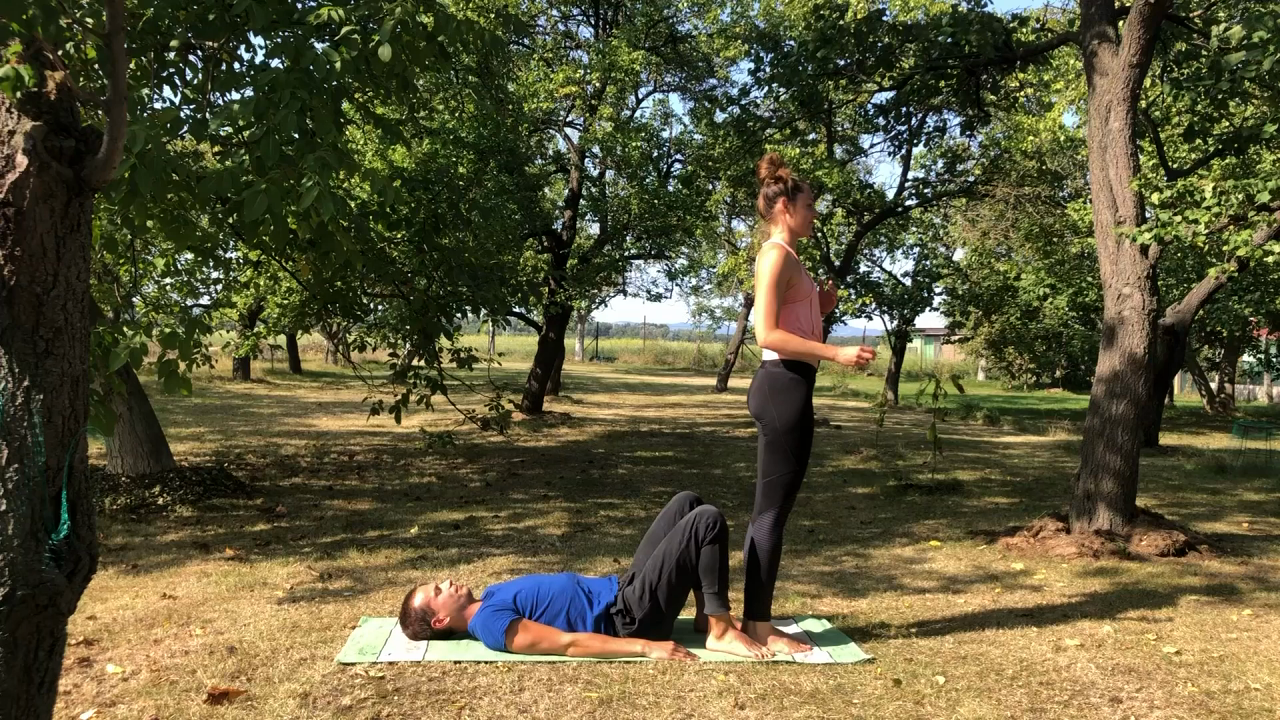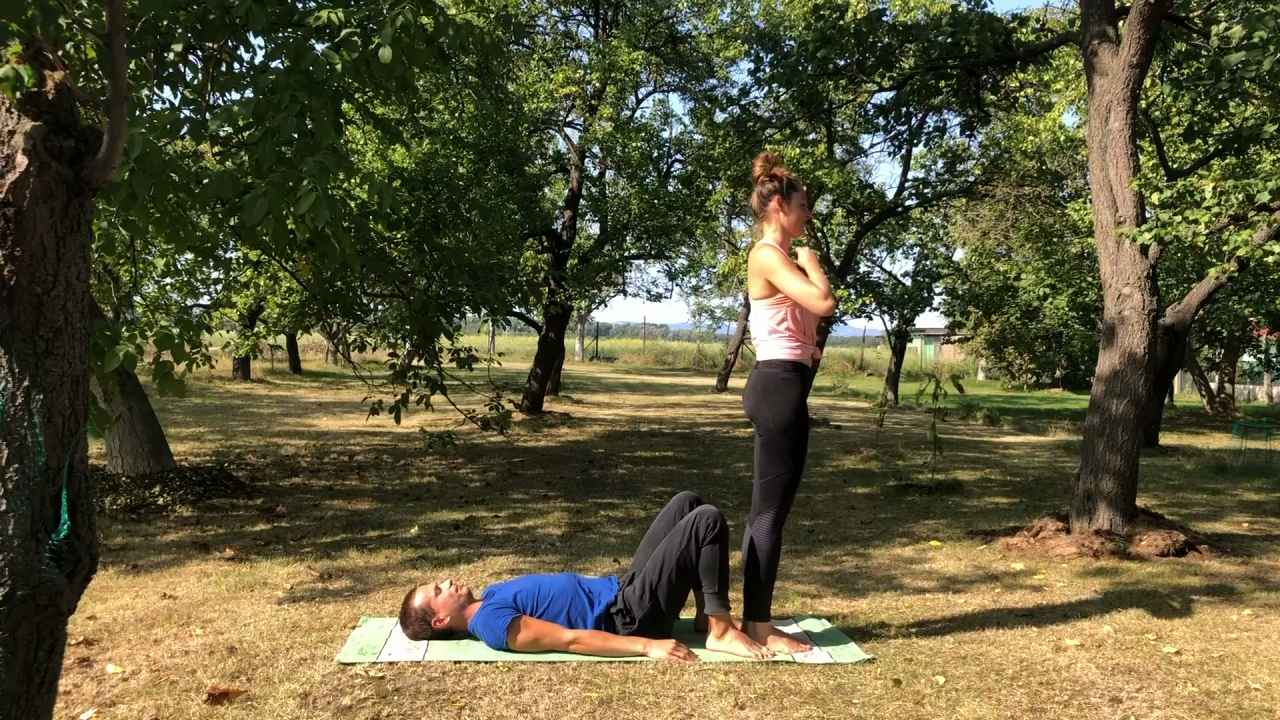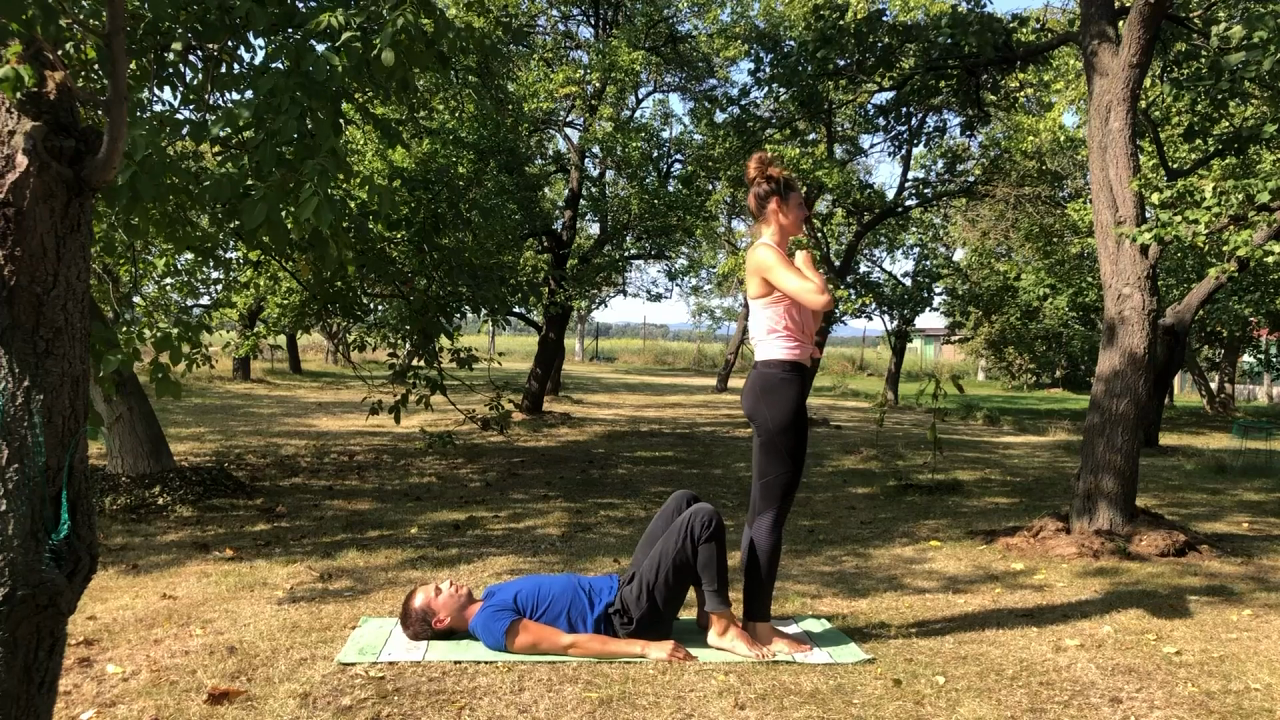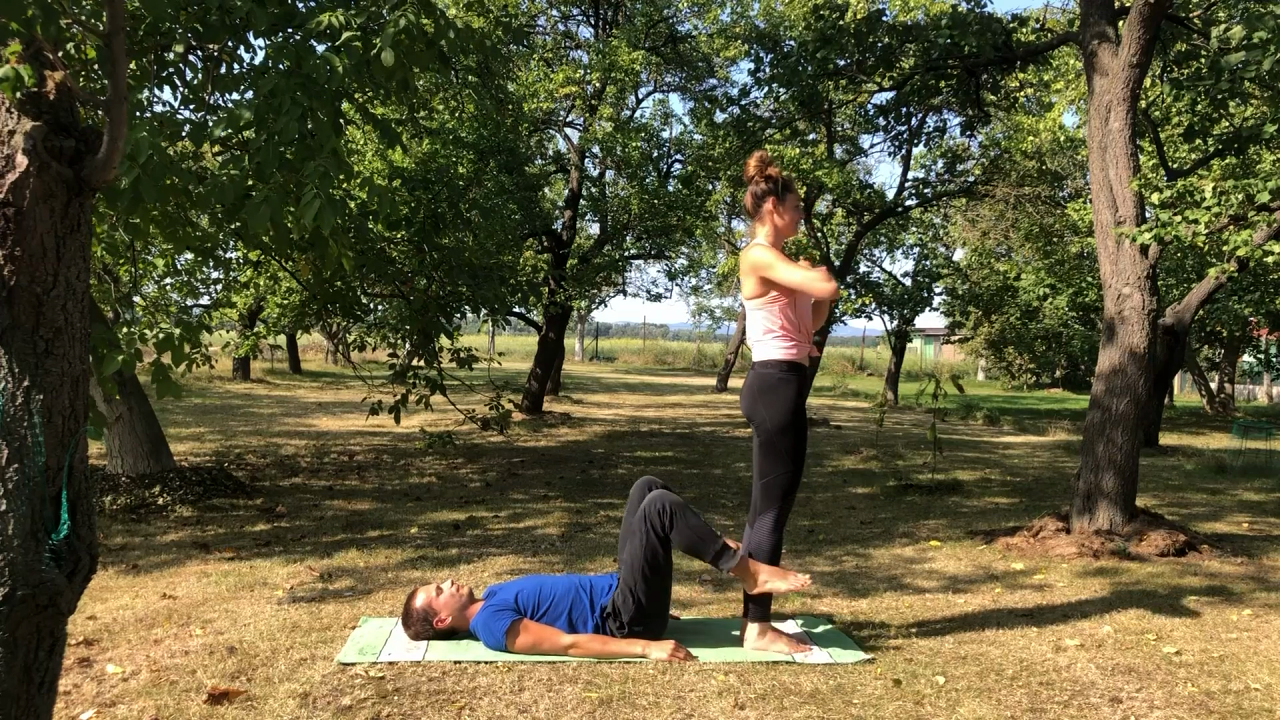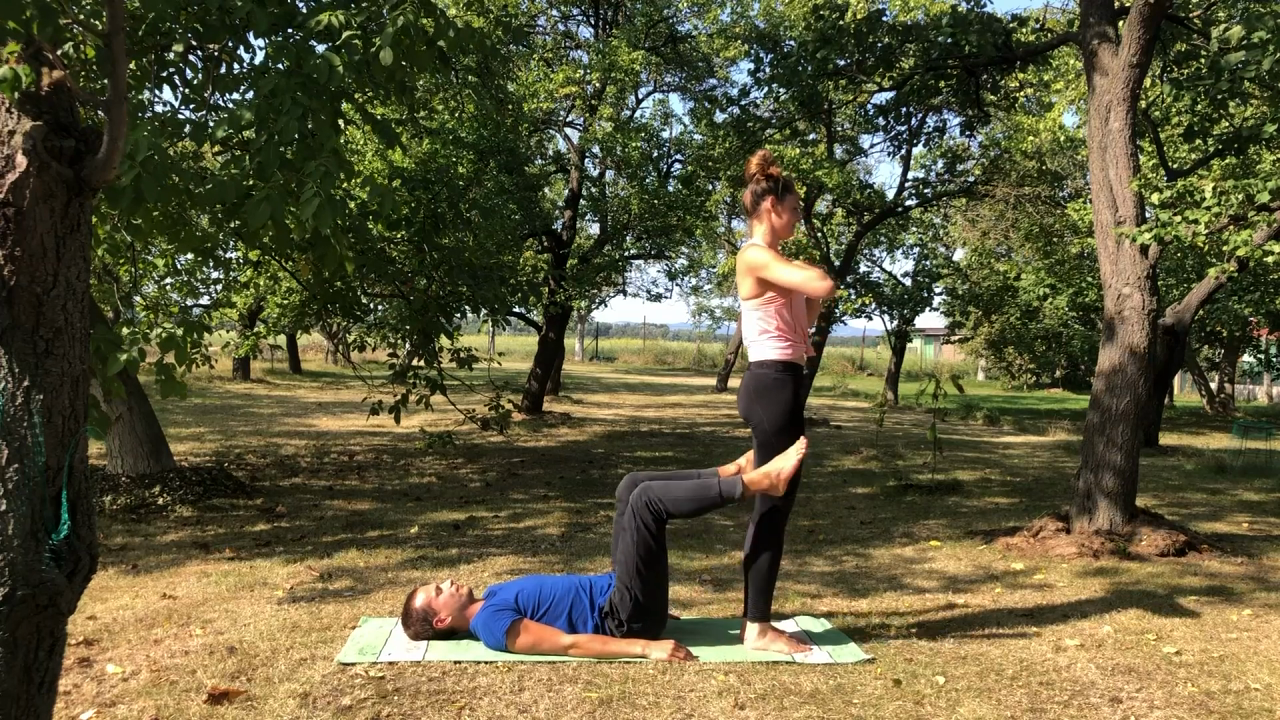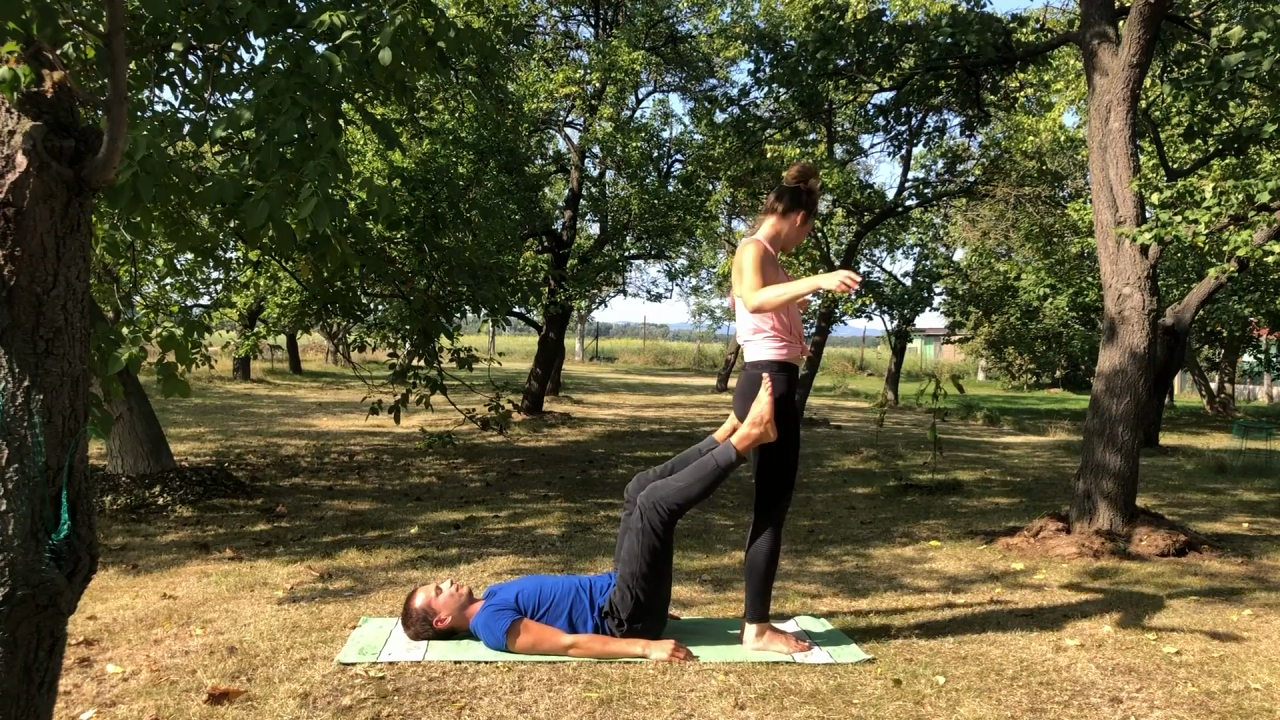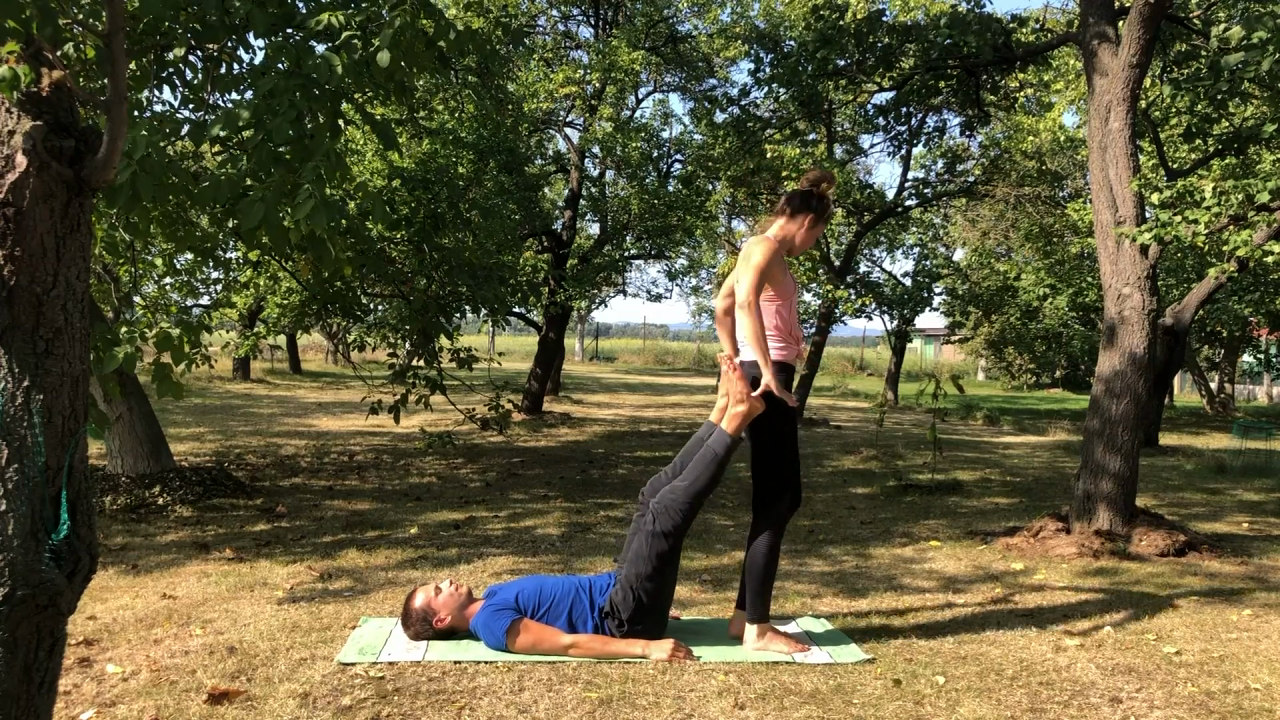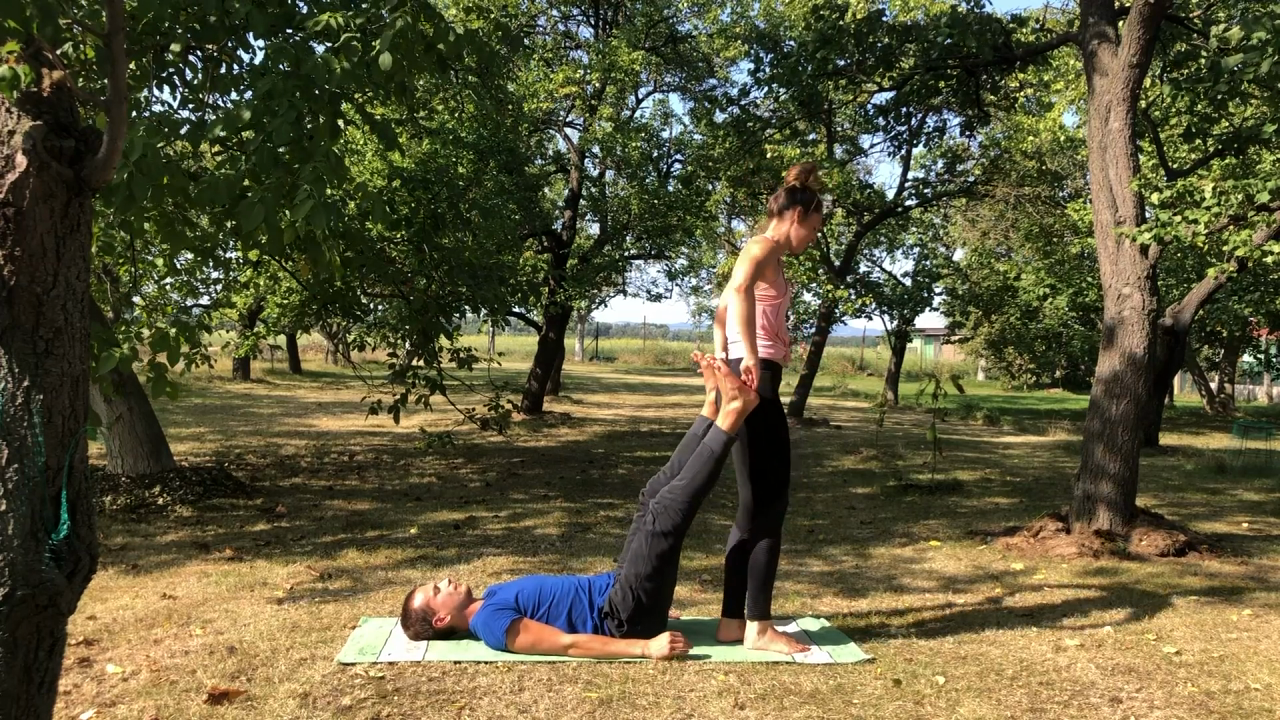
dt=0.4s
person 1, frame 1
left shoulder: (788, 259)
right shoulder: (775, 256)
right elbow: (769, 334)
left wrist: (820, 299)
right wrist: (838, 353)
left hip: (786, 387)
right hip: (784, 387)
left knee: (770, 509)
right knee: (772, 510)
left ankle: (755, 619)
right ankle: (758, 627)
person 1, frame 2
left shoulder: (782, 258)
right shoulder: (768, 256)
left elbow: (807, 320)
right elbow: (825, 304)
left wrist: (806, 265)
right wrist: (811, 261)
left hip: (781, 383)
right hip: (779, 384)
left knee: (767, 508)
right knee: (771, 510)
left ankle: (754, 619)
right ankle: (757, 626)
person 1, frame 3
left shoulder: (778, 257)
right shoulder: (765, 254)
left elbow: (810, 320)
right elbow: (822, 299)
left wrist: (807, 271)
right wrist: (807, 265)
left hip: (779, 383)
right hip: (779, 384)
left knee: (765, 509)
right knee: (771, 510)
left ankle: (755, 619)
right ankle: (757, 627)
person 1, frame 4
left shoulder: (775, 258)
right shoulder: (760, 255)
left elbow: (811, 321)
right elbow: (829, 287)
left wrist: (816, 288)
right wrist: (813, 273)
left hip: (778, 384)
right hip: (776, 385)
left knee: (766, 508)
right knee: (772, 509)
left ankle: (755, 618)
right ankle: (758, 628)
person 1, frame 5
left shoulder: (770, 258)
right shoulder: (756, 255)
left elbow: (804, 312)
right elbow: (824, 286)
left wrist: (810, 287)
right wrist: (811, 275)
left hip: (776, 384)
right hip: (773, 385)
left knee: (770, 507)
right knee: (774, 507)
left ankle: (755, 618)
right ankle: (758, 628)
person 1, frame 6
left shoulder: (766, 252)
right shoulder: (753, 249)
right elbow: (752, 299)
left wrist: (802, 289)
right wrist: (814, 282)
left hip: (772, 382)
right hip: (769, 383)
left knee: (772, 507)
right knee: (771, 508)
left ankle: (759, 619)
right ankle: (758, 628)
person 1, frame 7
left shoulder: (760, 252)
right shoulder: (766, 247)
left elbow: (722, 307)
right elbow: (745, 303)
left wrist: (734, 363)
right wrist: (767, 372)
left hip: (764, 382)
right hip: (768, 385)
left knee: (782, 501)
right knee: (772, 506)
left ankle: (746, 612)
right ankle: (756, 628)
person 1, frame 8
left shoulder: (763, 256)
right shoulder: (764, 247)
left elbow: (723, 308)
right elbow: (739, 290)
left wrist: (724, 362)
right wrist: (748, 359)
left hip: (745, 384)
right hip: (753, 383)
left knee: (756, 506)
right knee: (767, 504)
left ankle: (733, 619)
right ankle: (758, 625)
person 2, frame 1
left shoulder: (491, 596)
right shoulder: (490, 624)
right elbow: (568, 643)
right wrist: (646, 647)
left hip: (620, 590)
right hip: (631, 616)
left knee: (687, 503)
right knee: (707, 521)
left ankle: (707, 614)
right ankle: (720, 631)
person 2, frame 2
left shoulder: (490, 597)
right shoulder: (492, 624)
right elbow: (570, 639)
right wrist: (648, 646)
left hip: (621, 590)
right hip: (631, 617)
left knee: (688, 503)
right knee: (708, 521)
left ankle: (707, 613)
right ankle: (719, 630)
person 2, frame 3
left shoulder: (491, 597)
right shoulder: (490, 625)
right elbow: (568, 643)
right wrist: (645, 648)
left hip: (618, 590)
right hip: (630, 618)
left knee: (684, 503)
right knee: (704, 517)
left ankle: (709, 611)
right ankle: (721, 626)
person 2, frame 4
left shoulder: (493, 598)
right shoulder: (492, 625)
right elbow: (569, 644)
right wrist: (647, 647)
left hip: (615, 591)
right hip: (627, 617)
left knee: (647, 488)
right knee: (659, 505)
left ankle: (728, 552)
right ankle: (746, 570)
person 2, frame 5
left shoulder: (493, 598)
right shoulder: (490, 624)
right elbow: (569, 643)
right wrist: (647, 648)
left hip: (612, 593)
right hip: (625, 620)
left knee: (633, 486)
right knee: (646, 499)
left ankle: (739, 473)
right ankle: (755, 483)
person 2, frame 6
left shoulder: (493, 599)
right shoulder: (491, 624)
right elbow: (569, 644)
right wrist: (646, 647)
left hip: (615, 593)
right hip: (625, 618)
left knee: (642, 489)
right knee: (653, 502)
left ankle: (731, 434)
right ankle: (743, 442)
person 2, frame 7
left shoulder: (492, 599)
right shoulder: (491, 624)
right elbow: (568, 644)
right wrist: (646, 648)
left hip: (612, 594)
right hip: (626, 617)
left knee: (657, 494)
right knee: (664, 511)
left ankle: (725, 413)
right ankle: (734, 421)
person 2, frame 8
left shoulder: (485, 602)
right shoulder: (489, 625)
right elbow: (562, 641)
right wrist: (640, 646)
left hip: (609, 600)
right hip: (626, 616)
left knee: (659, 499)
right knee: (663, 511)
left ankle: (720, 402)
right ankle: (728, 417)
